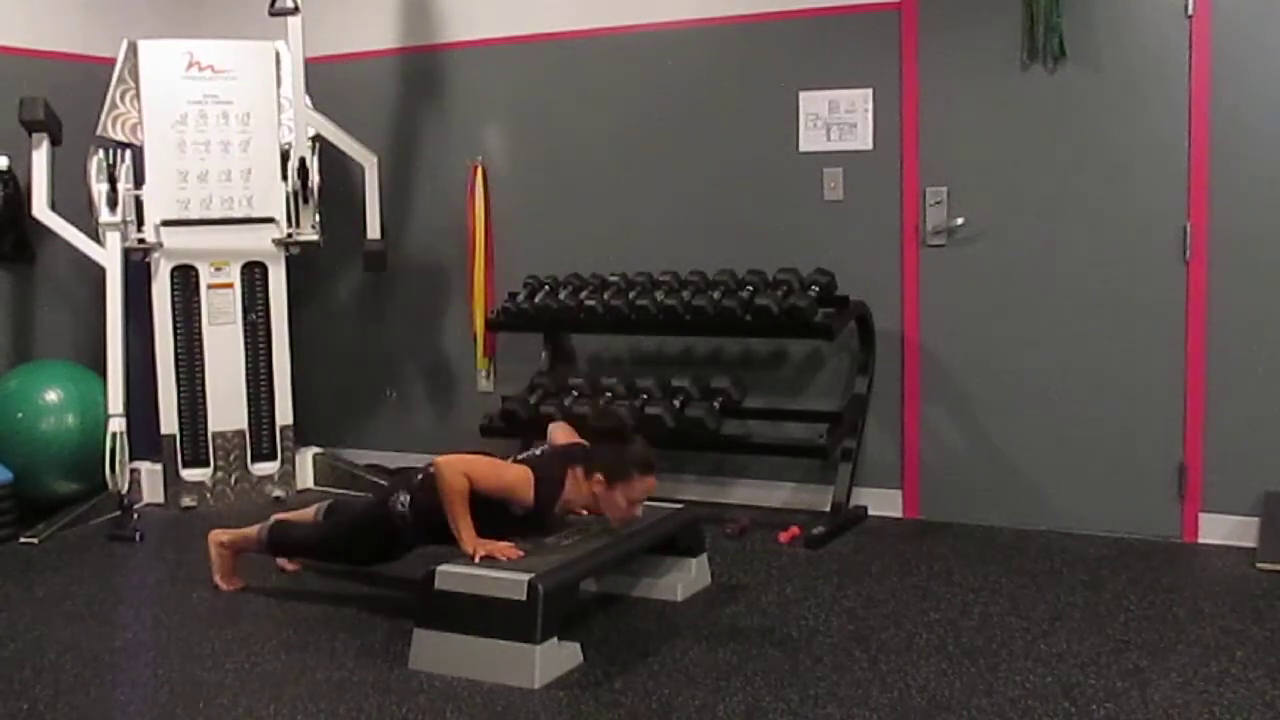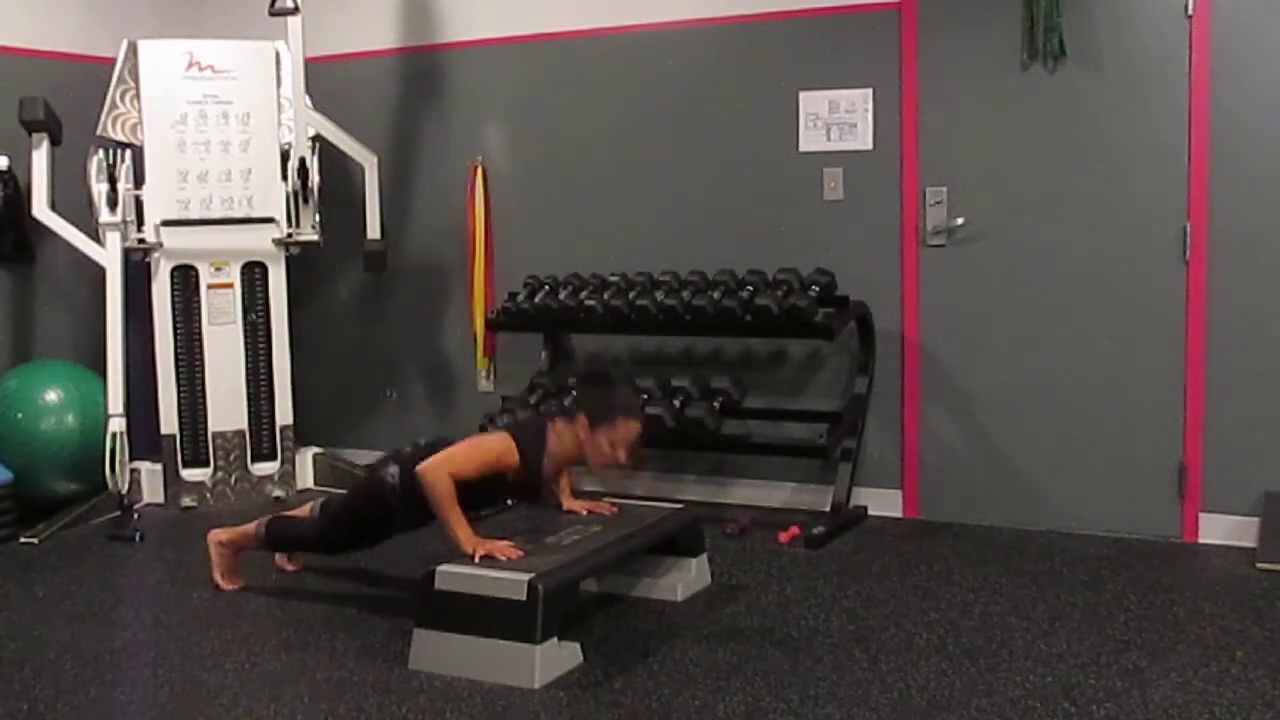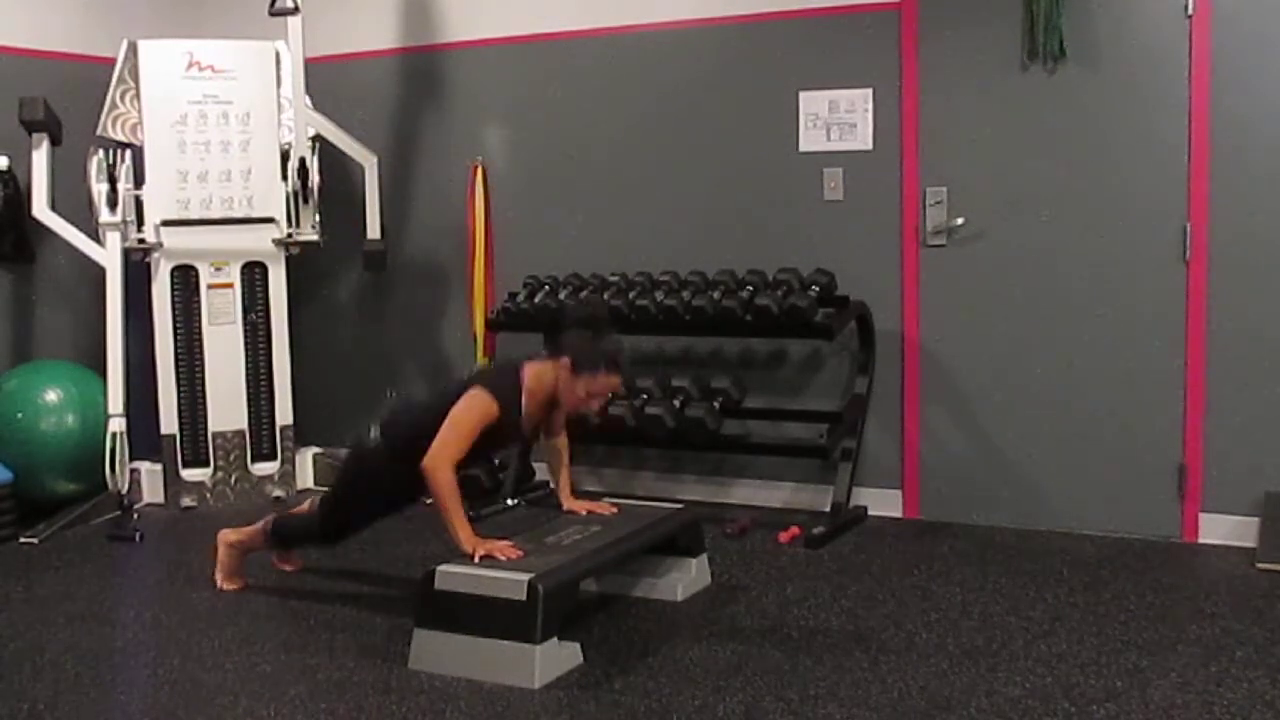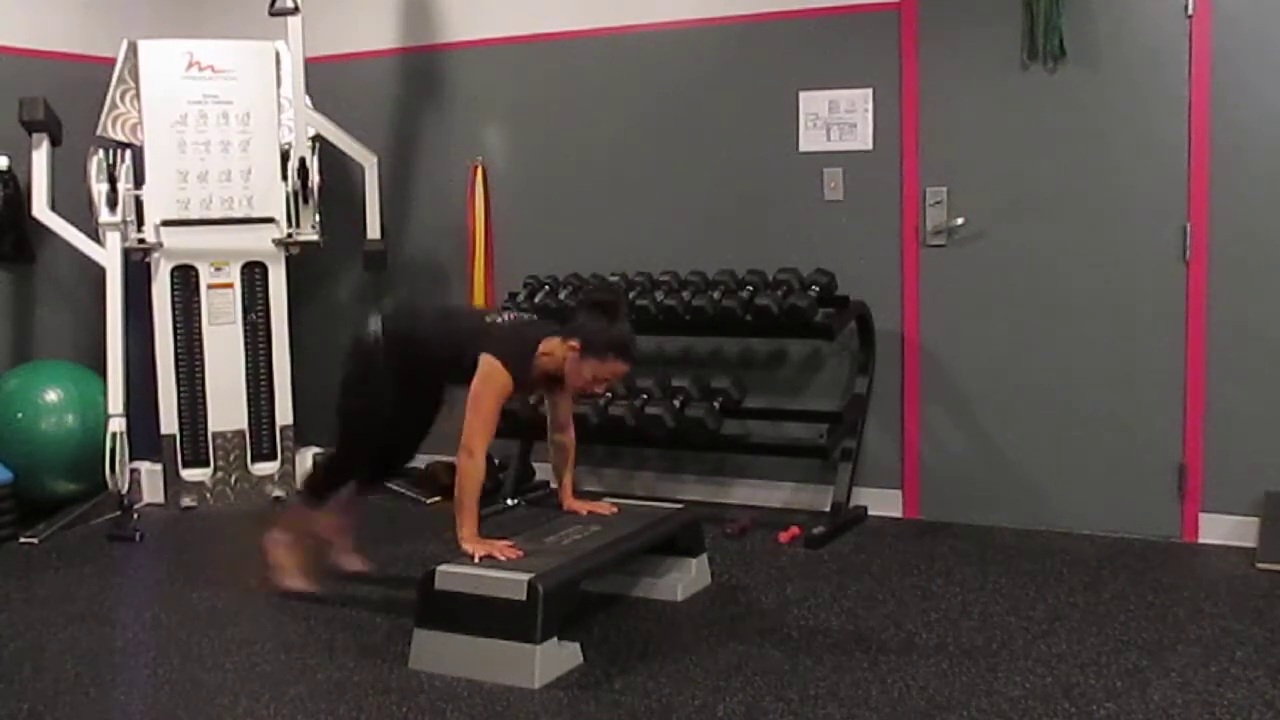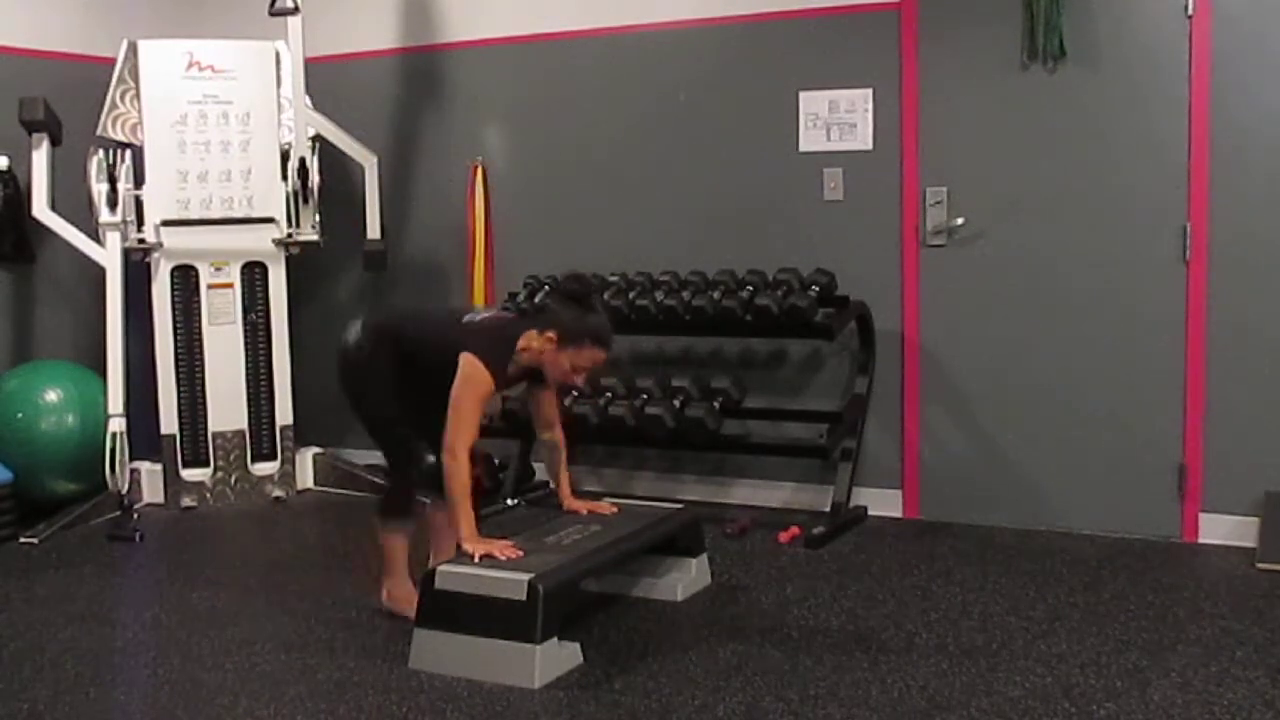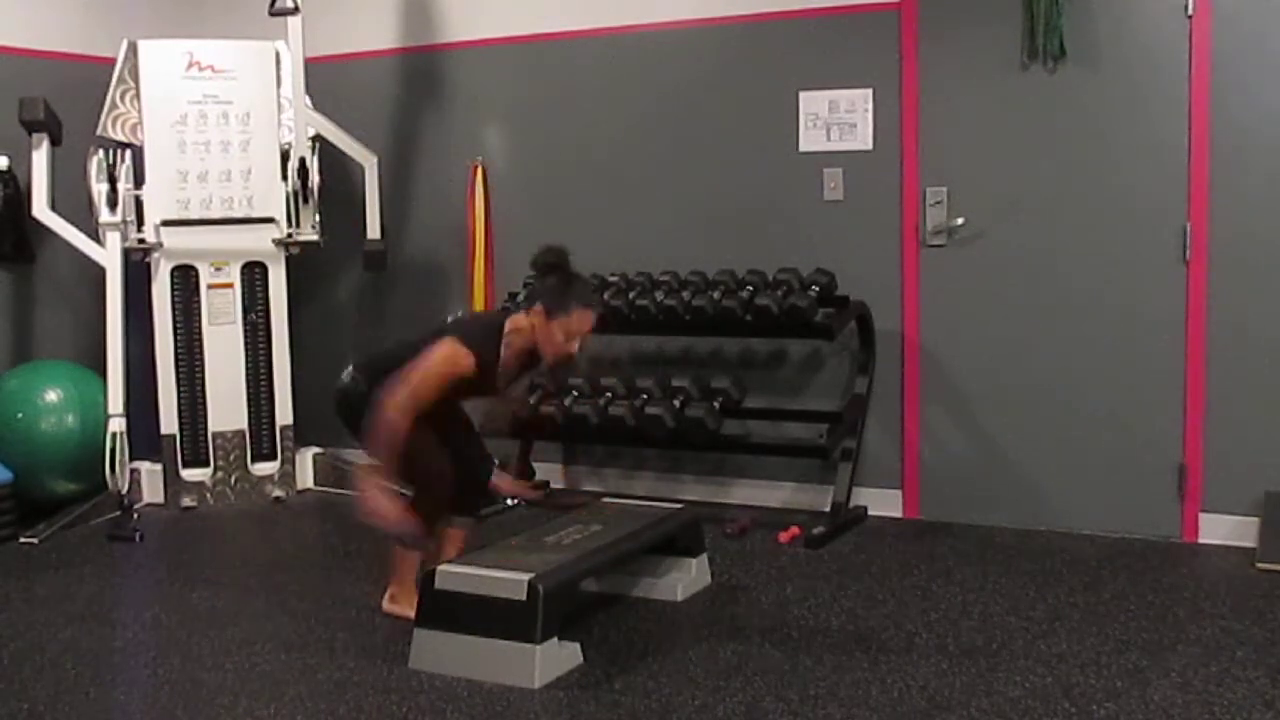
dt=0.2s
person 1, frame 1
left shoulder: (578, 464)
right shoulder: (532, 487)
left elbow: (558, 426)
right elbow: (446, 467)
left wrist: (570, 507)
right wrist: (472, 543)
left hip: (432, 497)
right hip: (415, 509)
left knee: (353, 520)
right knee: (330, 542)
left ankle: (294, 518)
right ankle: (227, 541)
person 1, frame 2
left shoulder: (570, 434)
right shoulder: (517, 448)
right elbow: (430, 471)
left wrist: (567, 497)
right wrist: (471, 542)
left hip: (428, 488)
right hip: (405, 484)
left knee: (346, 520)
right knee: (334, 537)
left ankle: (293, 529)
right ankle: (227, 539)
person 1, frame 3
left shoulder: (554, 383)
right shoulder: (494, 393)
left elbow: (554, 437)
right elbow: (435, 463)
left wrist: (566, 496)
right wrist: (467, 539)
right hip: (394, 448)
left knee: (341, 512)
right knee: (331, 524)
left ankle: (282, 543)
right ankle: (236, 544)
person 1, frame 4
left shoulder: (561, 359)
right shoulder: (509, 360)
left elbow: (562, 431)
right elbow: (471, 451)
left wrist: (567, 497)
right wrist: (468, 539)
left hip: (418, 359)
right hip: (383, 348)
left knee: (391, 456)
right knee: (354, 454)
left ankle: (326, 527)
right ankle: (285, 536)
person 1, frame 5
left shoulder: (542, 356)
right shoulder: (487, 355)
left elbow: (550, 430)
right elbow: (456, 451)
left wrist: (568, 495)
right wrist: (469, 536)
left hip: (420, 371)
right hip: (370, 352)
left knee: (451, 475)
right knee: (409, 462)
left ankle: (440, 568)
right ankle: (395, 587)
person 1, frame 6
left shoulder: (533, 348)
right shoulder: (472, 346)
right elbow: (396, 405)
left wrist: (493, 472)
right wrist: (377, 480)
left hip: (427, 397)
right hip: (368, 392)
left knee: (477, 476)
right knee: (437, 479)
right ankle: (400, 594)
